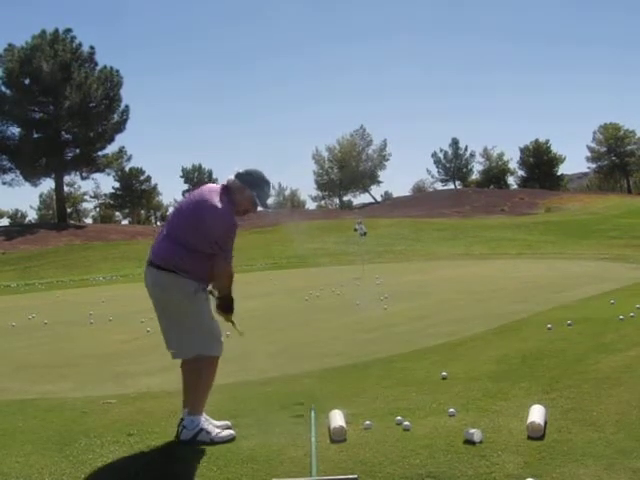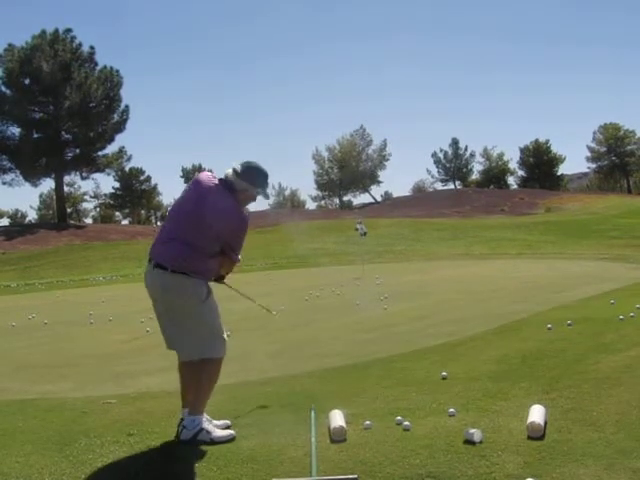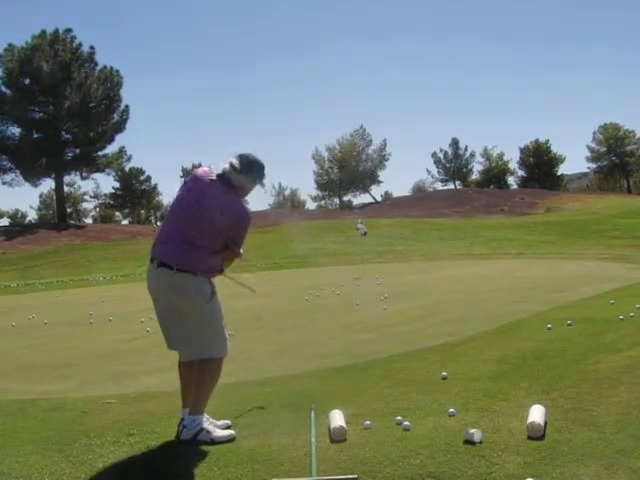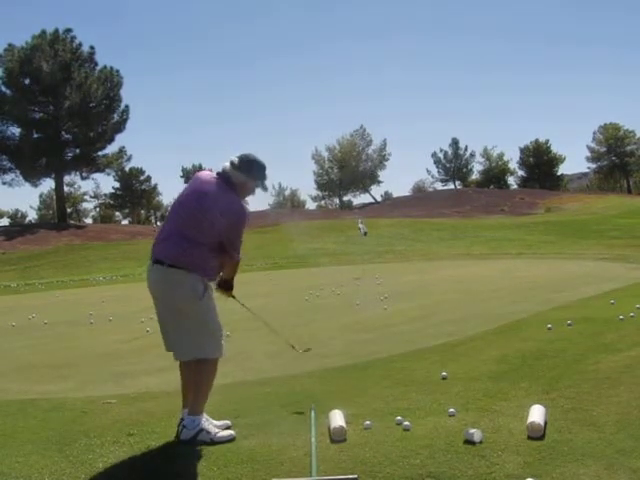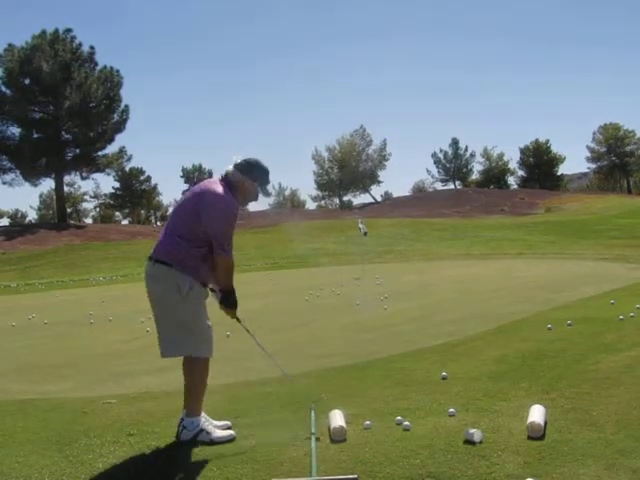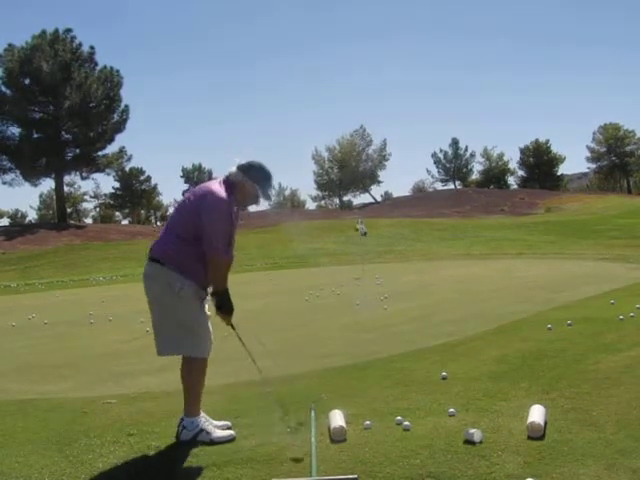
dt=0.2s
person 1, frame 1
left shoulder: (211, 192)
right shoulder: (224, 216)
right elbow: (222, 267)
left wrist: (221, 295)
right wrist: (226, 301)
left hip: (161, 274)
right hip: (178, 281)
left knee: (193, 348)
right knee: (209, 349)
left ankle: (191, 415)
right ankle: (192, 424)
person 1, frame 2
left shoulder: (202, 181)
right shoulder: (237, 216)
right elbow: (230, 258)
right wrist: (218, 275)
left hip: (156, 272)
right hip: (184, 282)
left knee: (189, 348)
right knee: (213, 351)
left ankle: (190, 416)
right ankle: (193, 424)
person 1, frame 3
left shoulder: (199, 177)
right shoulder: (238, 212)
right elbow: (232, 252)
right wrist: (217, 265)
left hip: (158, 271)
right hip: (187, 280)
left knee: (190, 348)
right knee: (214, 350)
left ankle: (190, 415)
right ankle: (193, 424)
person 1, frame 4
left shoulder: (203, 179)
right shoulder: (233, 207)
right elbow: (231, 255)
left wrist: (217, 277)
right wrist: (226, 282)
left hip: (163, 271)
right hip: (183, 278)
left knee: (192, 348)
right knee: (208, 350)
left ankle: (191, 415)
right ankle: (192, 425)
person 1, frame 5
left shoulder: (214, 192)
right shoulder: (221, 201)
right elbow: (222, 256)
left wrist: (220, 288)
right wrist: (228, 294)
left hip: (172, 274)
right hip: (176, 277)
left knee: (197, 347)
right knee: (198, 349)
left ankle: (193, 416)
right ankle: (191, 425)
person 1, frame 6
left shoulder: (226, 203)
right shoulder: (216, 200)
left elbow: (223, 255)
right elbow: (215, 255)
left wrist: (218, 294)
right wrist: (222, 296)
left hip: (182, 278)
right hip: (171, 277)
left knee: (198, 347)
right knee: (195, 349)
left ankle: (193, 416)
right ankle: (191, 425)
